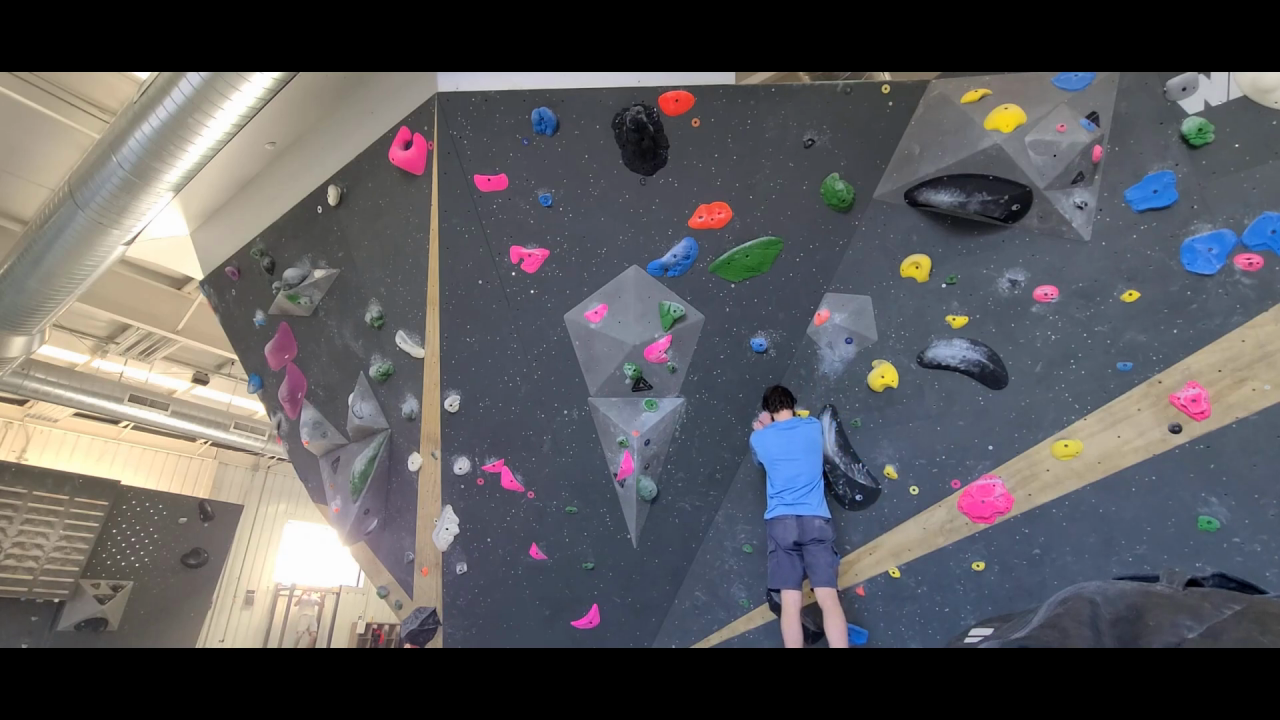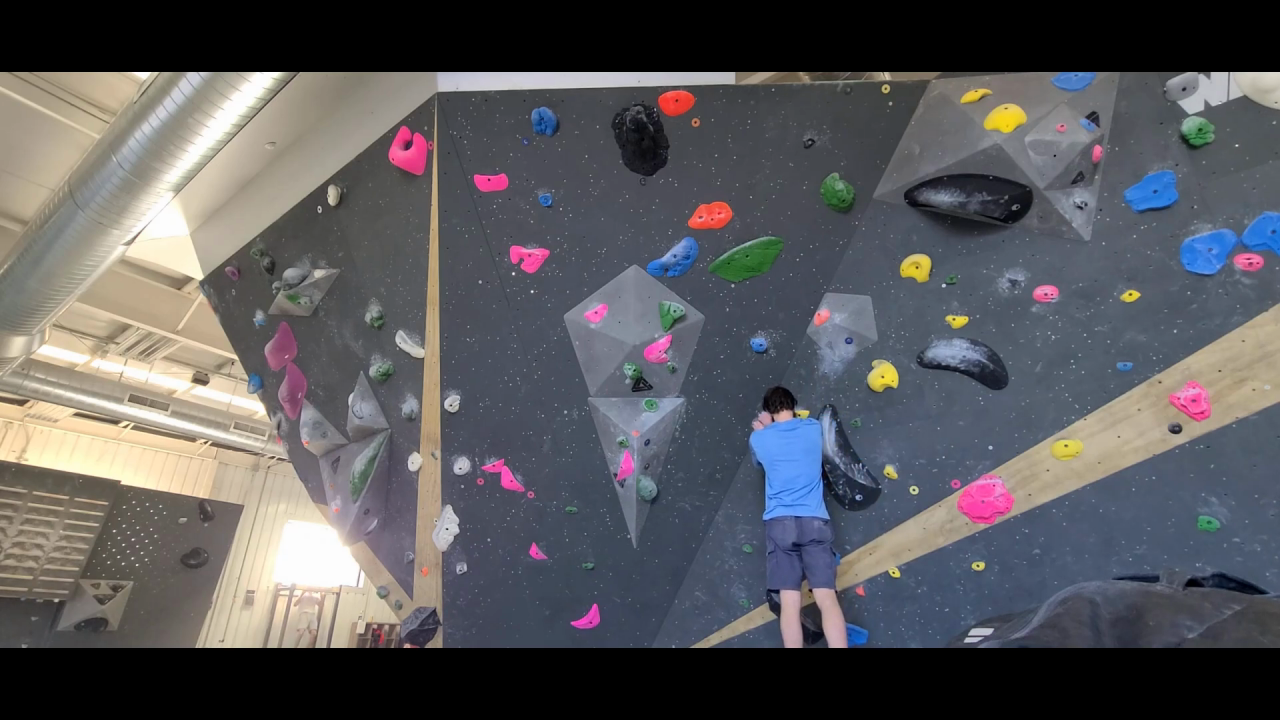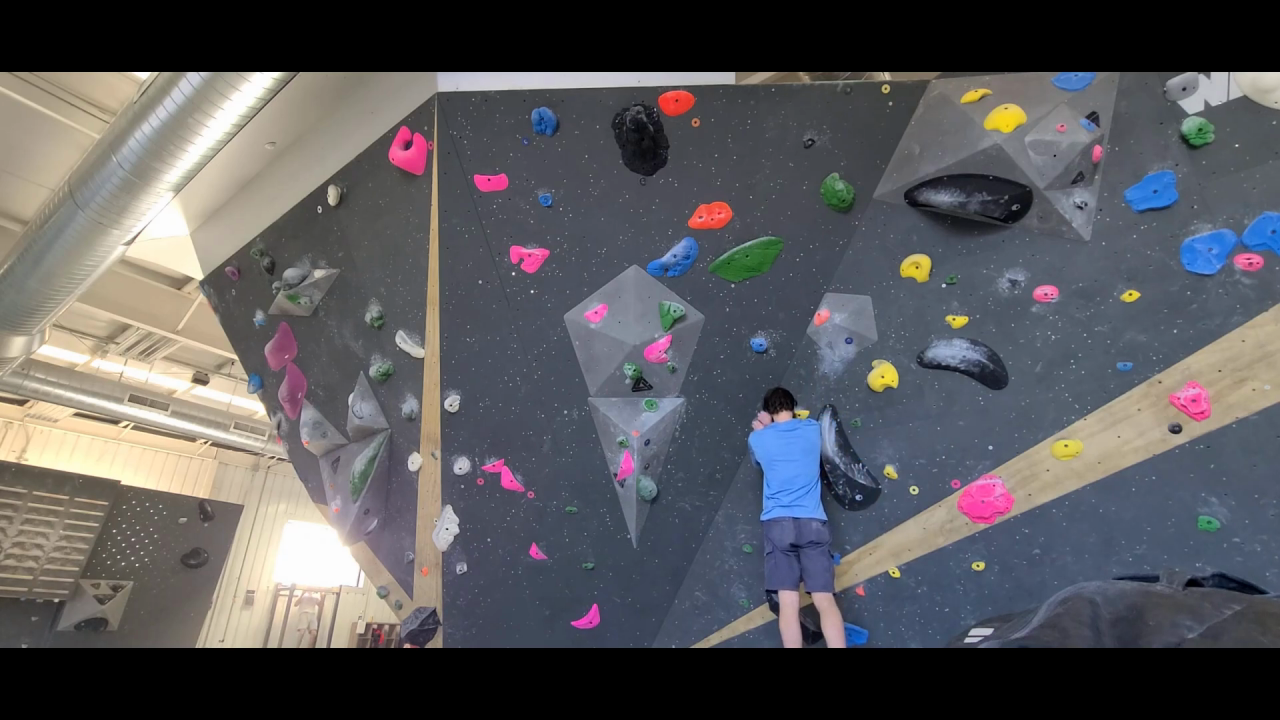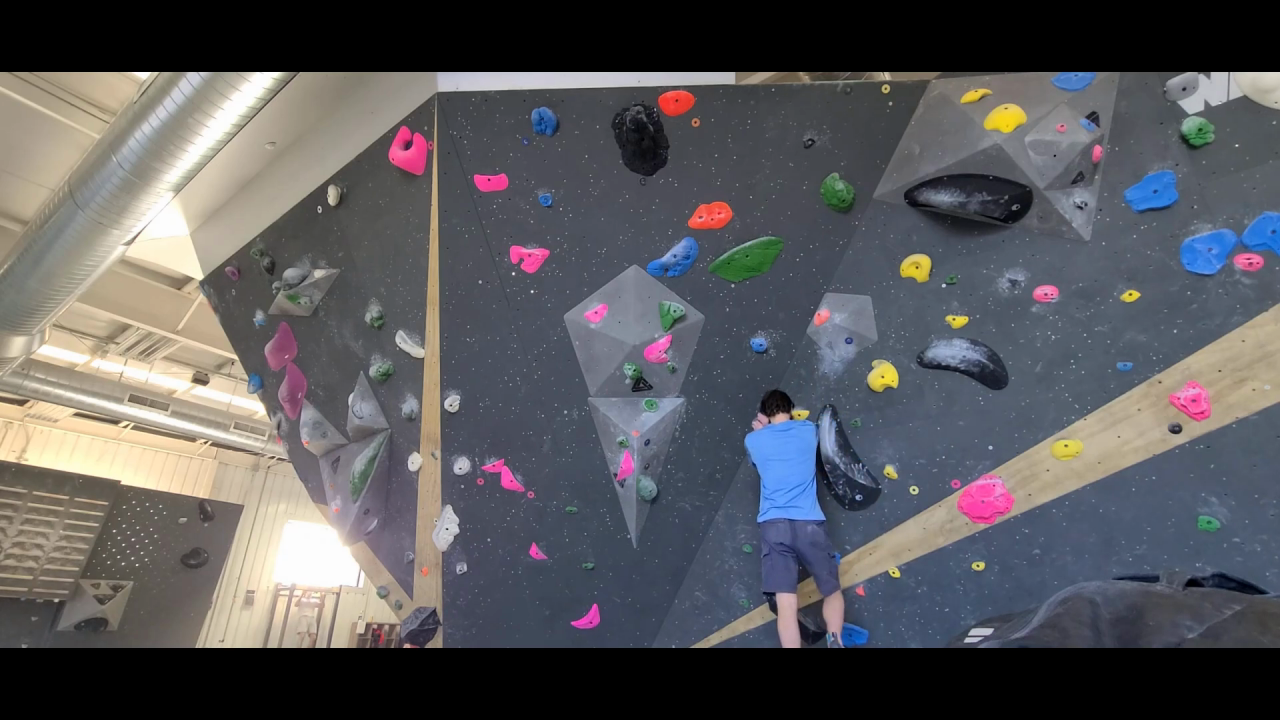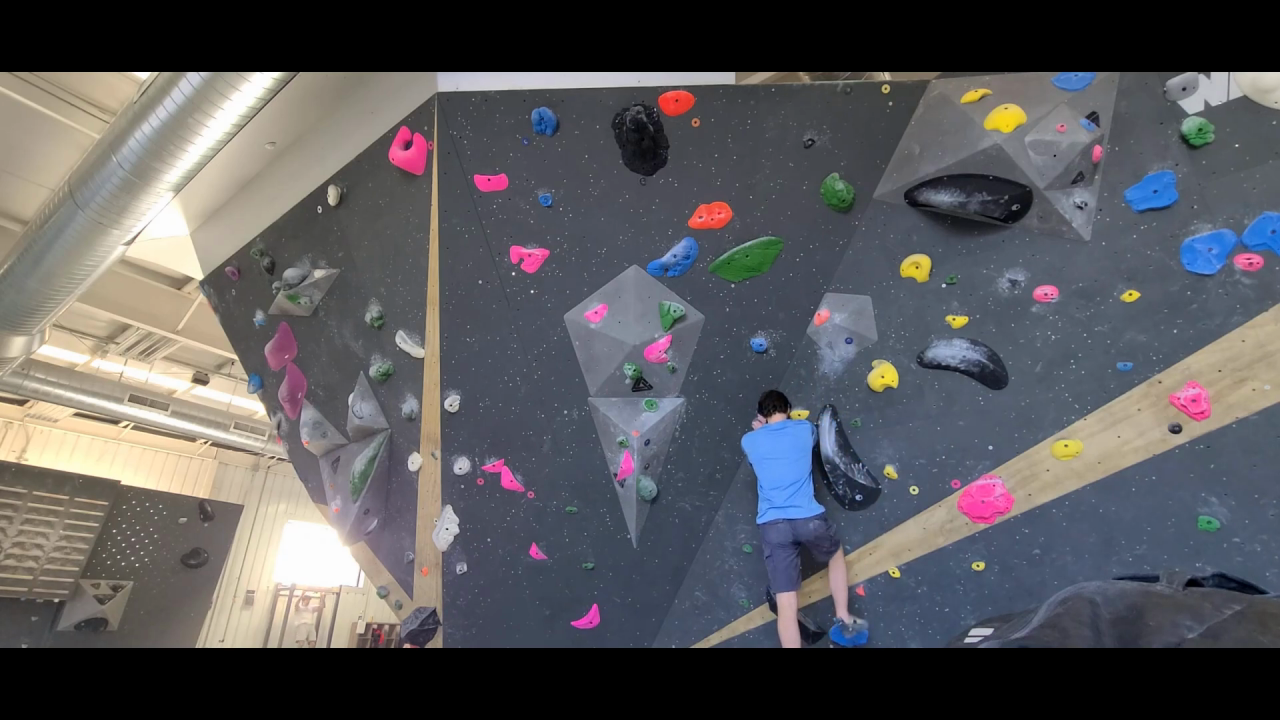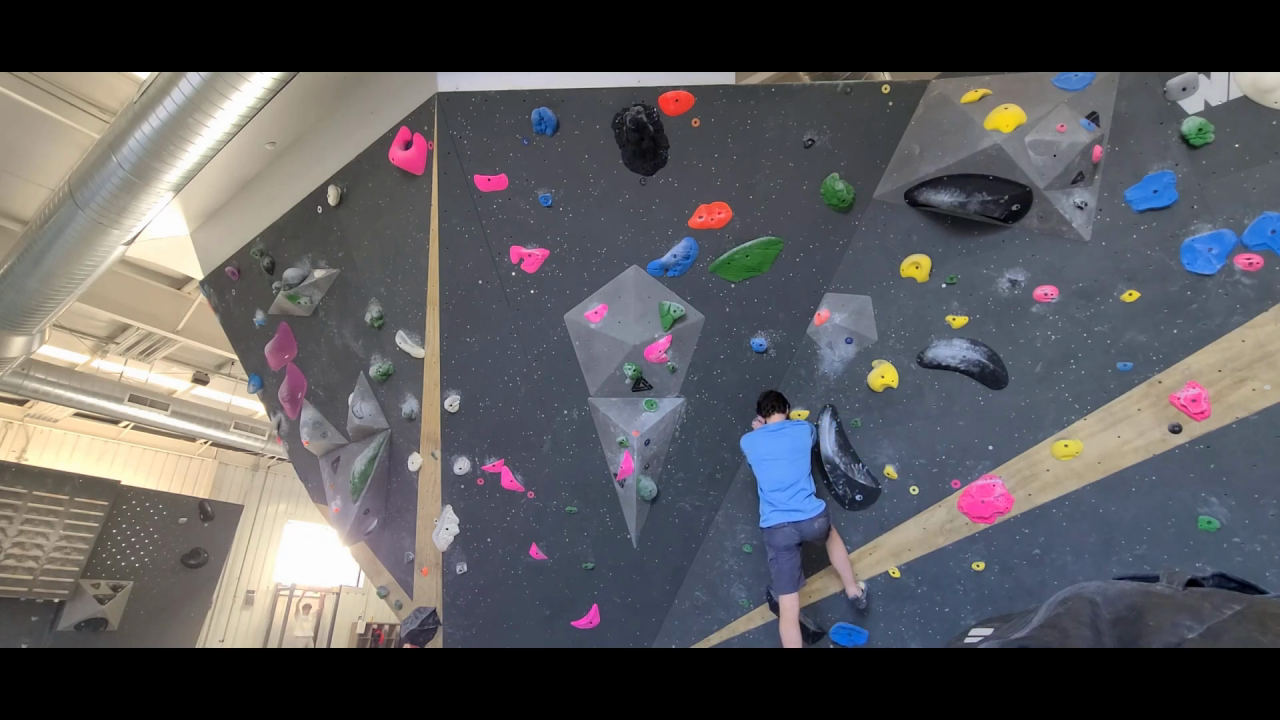
dt=0.2s
person 1, frame 1
left shoulder: (759, 438)
right shoulder: (814, 427)
left hip: (781, 522)
right hip: (816, 520)
left knee: (790, 602)
right knee: (828, 598)
person 1, frame 2
left shoulder: (758, 438)
right shoulder: (813, 428)
left hip: (780, 523)
right hip: (815, 521)
left knee: (789, 602)
right knee: (827, 599)
person 1, frame 3
left shoulder: (757, 438)
right shoulder: (813, 429)
left hip: (777, 524)
right hip: (813, 523)
left knee: (788, 603)
right knee: (825, 600)
person 1, frame 4
left shoulder: (753, 440)
right shoulder: (808, 430)
left hip: (773, 525)
right hip: (810, 523)
left knee: (786, 604)
right knee: (832, 593)
right ankle: (835, 640)
person 1, frame 5
left shoulder: (749, 440)
right shoulder: (805, 429)
left hip: (773, 525)
right hip: (810, 520)
left knee: (786, 603)
right knee: (835, 554)
right ankle: (844, 619)
person 1, frame 6
left shoulder: (748, 441)
right shoulder: (804, 430)
left hip: (777, 527)
right hip: (812, 518)
left knee: (788, 605)
right knee: (830, 533)
right ankle: (854, 590)
